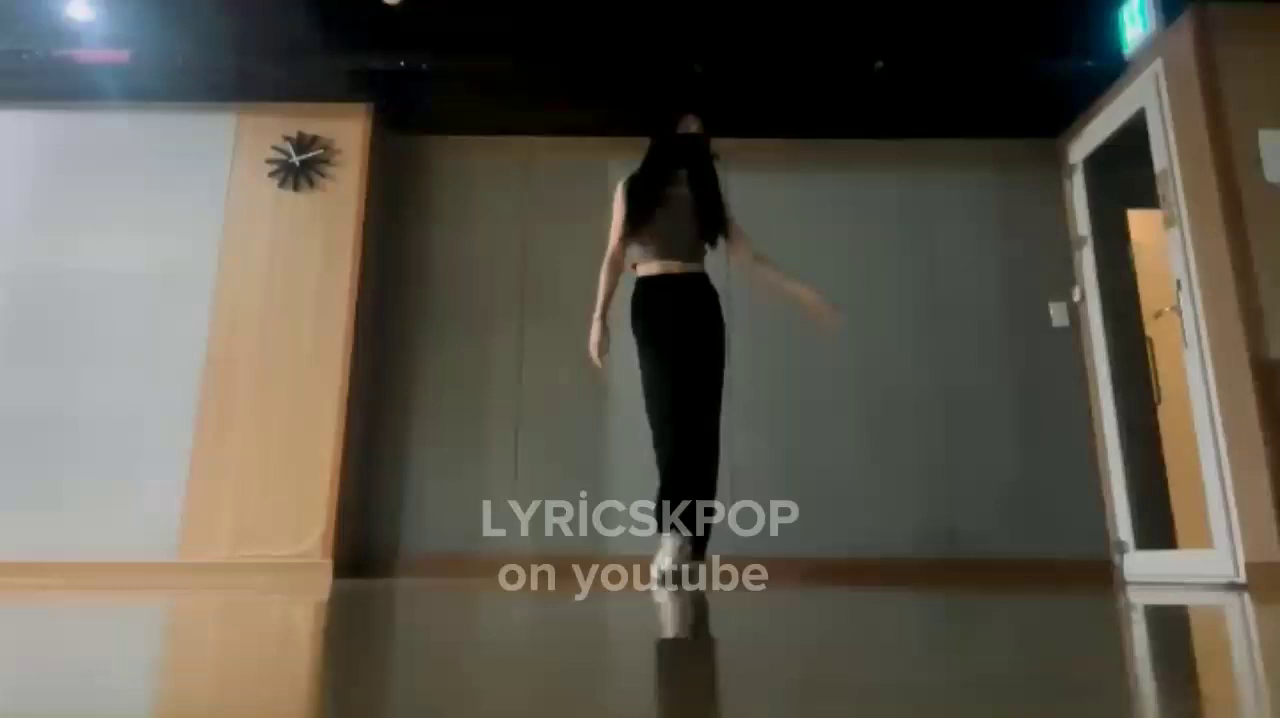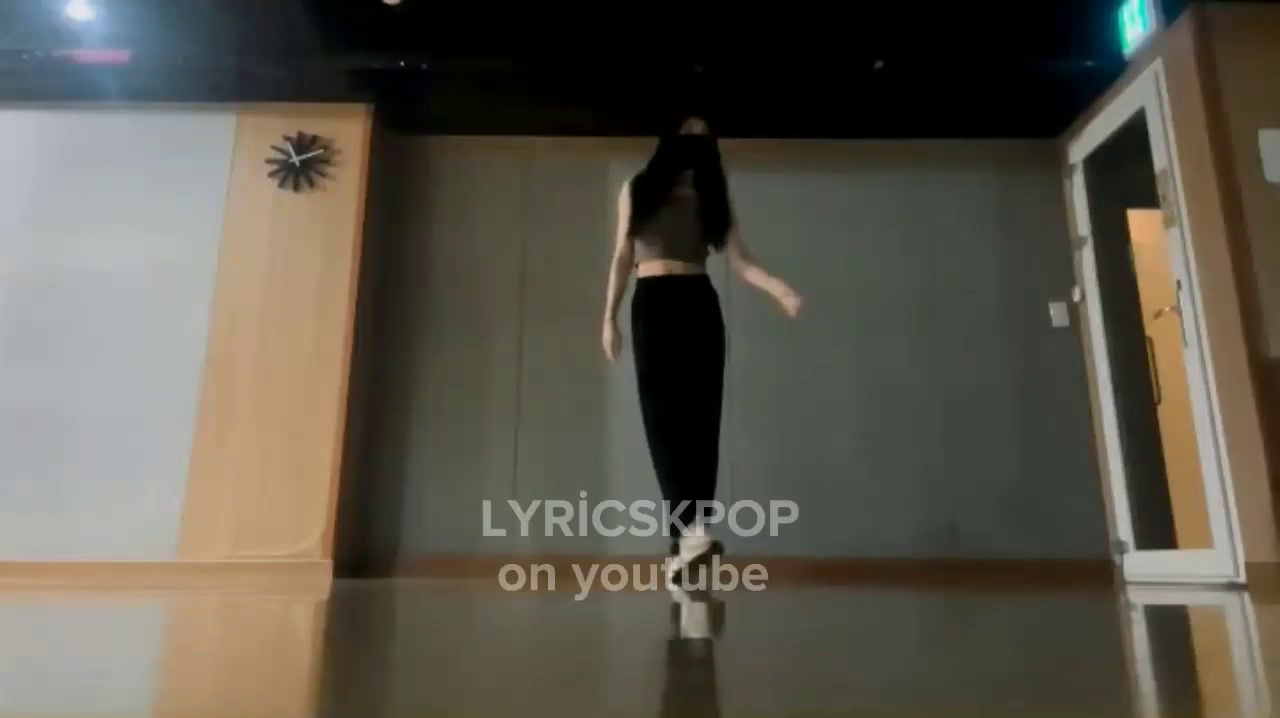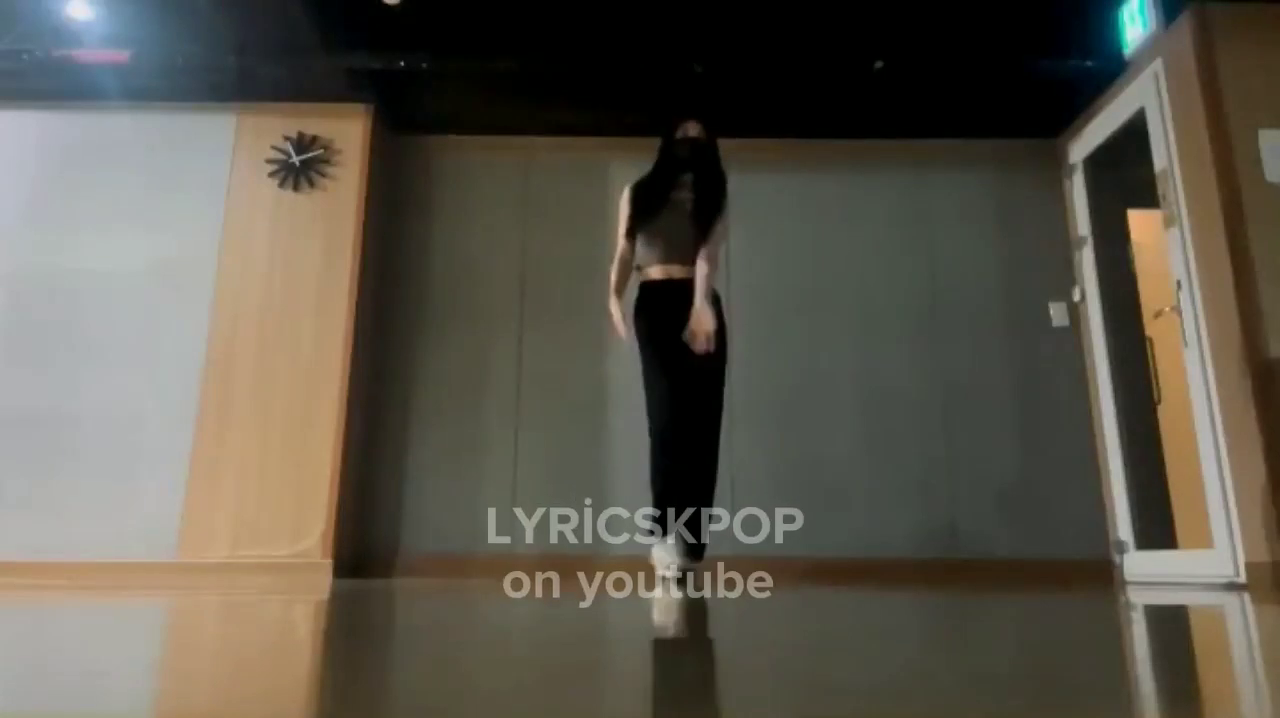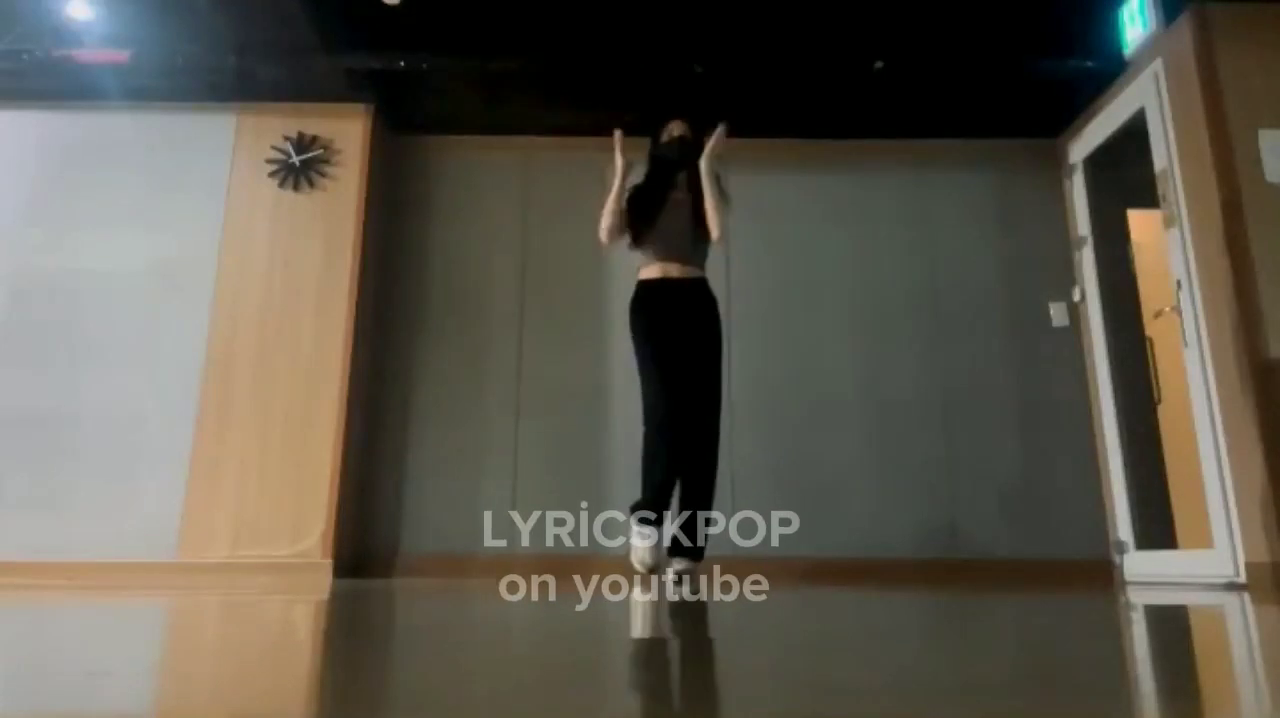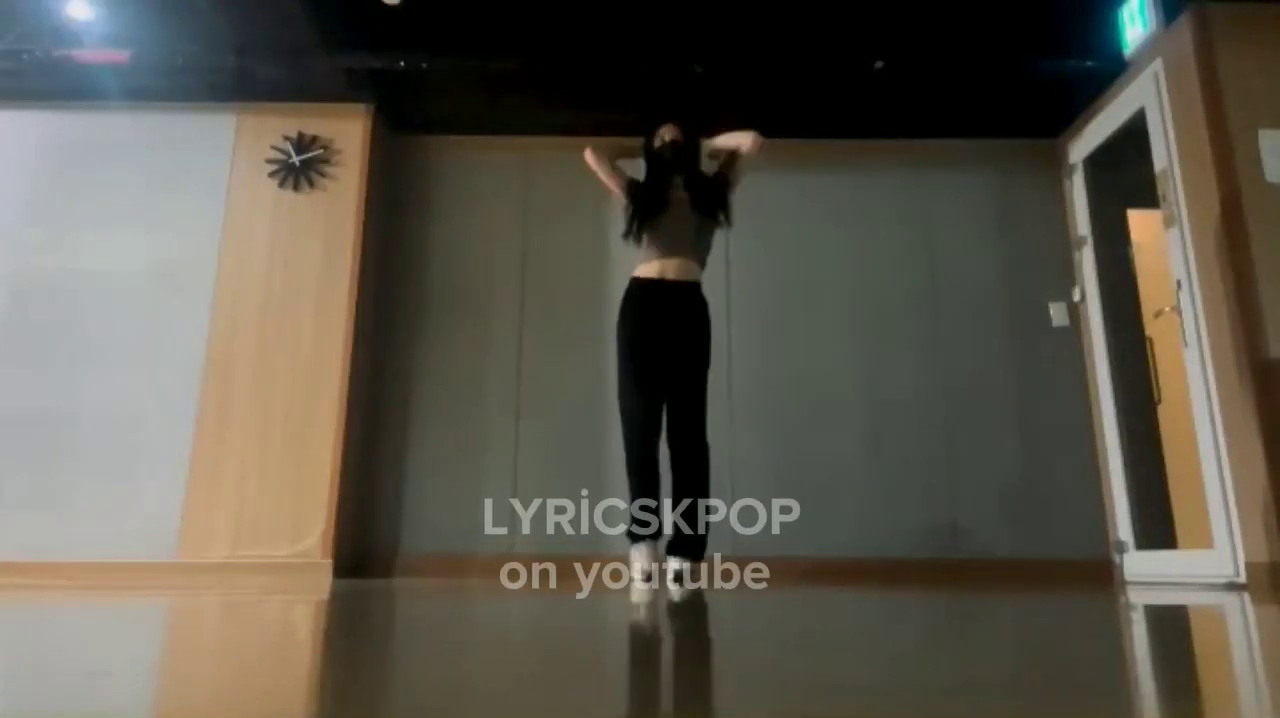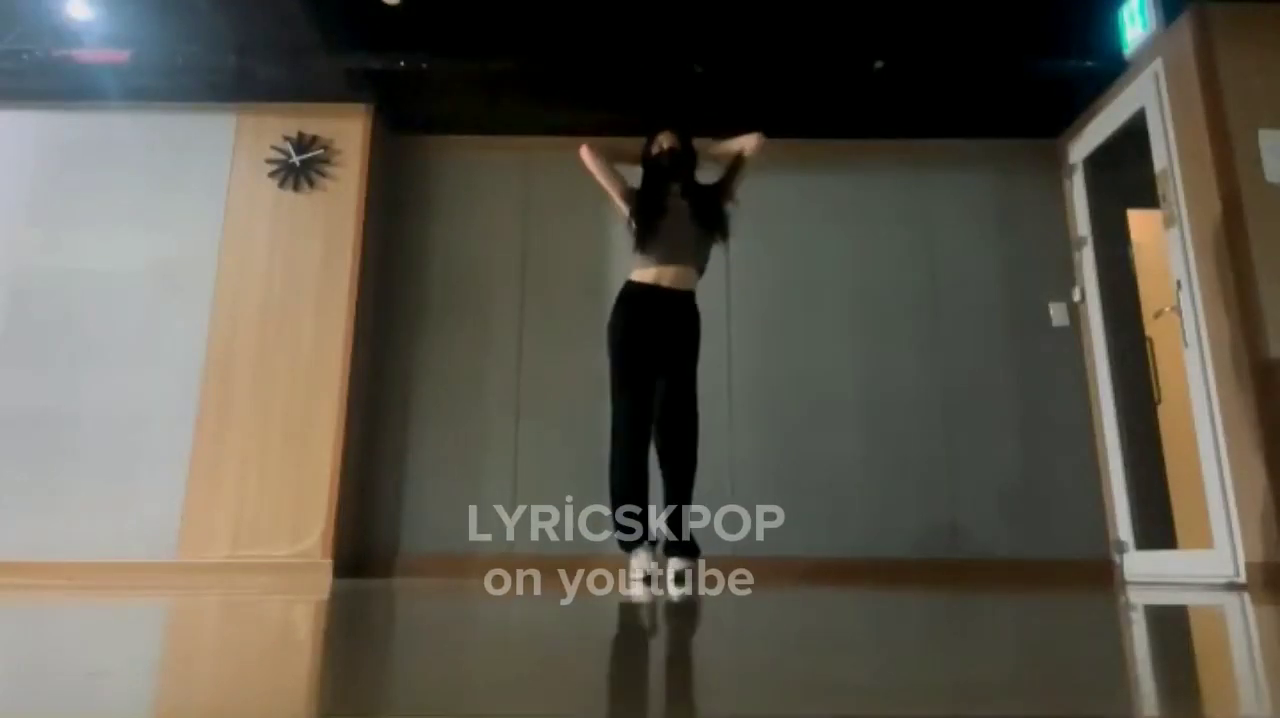
dt=0.2s
person 1, frame 1
left shoulder: (707, 197)
right shoulder: (633, 189)
left elbow: (746, 257)
right elbow: (614, 256)
left wrist: (801, 293)
right wrist: (599, 317)
left hip: (700, 303)
right hip: (652, 302)
left knee: (701, 420)
right knee: (669, 411)
left ankle: (689, 544)
right ankle: (672, 531)
person 1, frame 2
left shoulder: (712, 199)
right shoulder: (638, 189)
left elbow: (737, 255)
right elbow: (622, 255)
left wrist: (776, 286)
right wrist: (609, 316)
left hip: (699, 303)
right hip: (652, 301)
left knee: (701, 419)
right knee: (665, 416)
left ankle: (685, 545)
right ankle: (690, 528)
person 1, frame 3
left shoulder: (712, 200)
right shoulder: (639, 193)
left elbow: (708, 259)
right elbow: (623, 256)
left wrist: (704, 304)
right wrist: (614, 296)
left hip: (697, 306)
right hip: (655, 303)
left knee: (702, 420)
right knee: (668, 407)
left ankle: (687, 545)
right ankle: (667, 531)
person 1, frame 4
left shoulder: (706, 193)
right shoulder: (640, 194)
left elbow: (718, 232)
right elbow: (607, 236)
left wrist: (707, 172)
right wrist: (620, 178)
left hip: (697, 303)
right hip: (651, 303)
left knee: (700, 422)
right knee: (664, 403)
left ankle: (685, 550)
right ankle: (649, 522)
person 1, frame 5
left shoulder: (711, 192)
right shoulder: (639, 194)
left elbow: (750, 142)
right elbow: (592, 153)
left wrist: (707, 145)
right wrist: (642, 151)
left hip: (689, 308)
right hip: (642, 303)
left knee: (687, 427)
right knee: (640, 421)
left ankle: (683, 552)
right ankle: (642, 544)
person 1, frame 6
left shoulder: (711, 201)
right shoulder: (637, 203)
left elbow: (754, 142)
right elbow: (588, 151)
left wrist: (706, 150)
right wrist: (640, 157)
left hip: (681, 316)
right hip: (634, 308)
left knee: (675, 424)
right knee: (630, 427)
left ankle: (678, 550)
right ankle: (638, 549)
